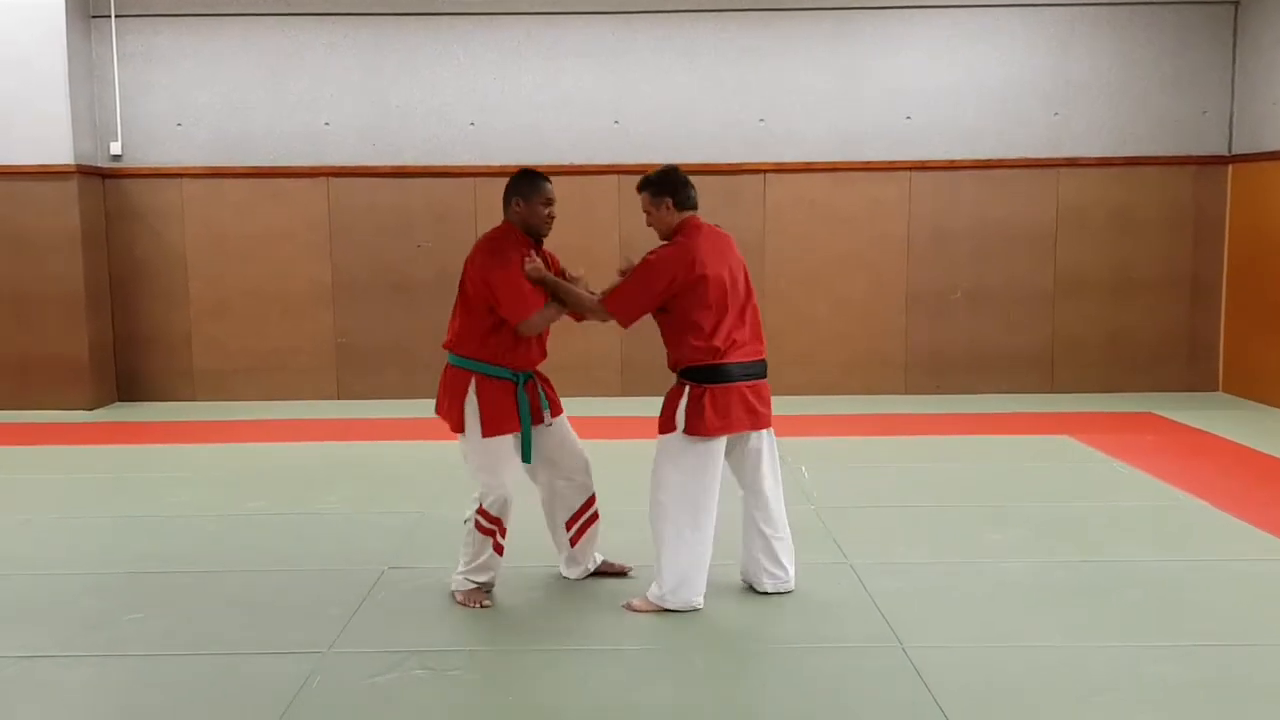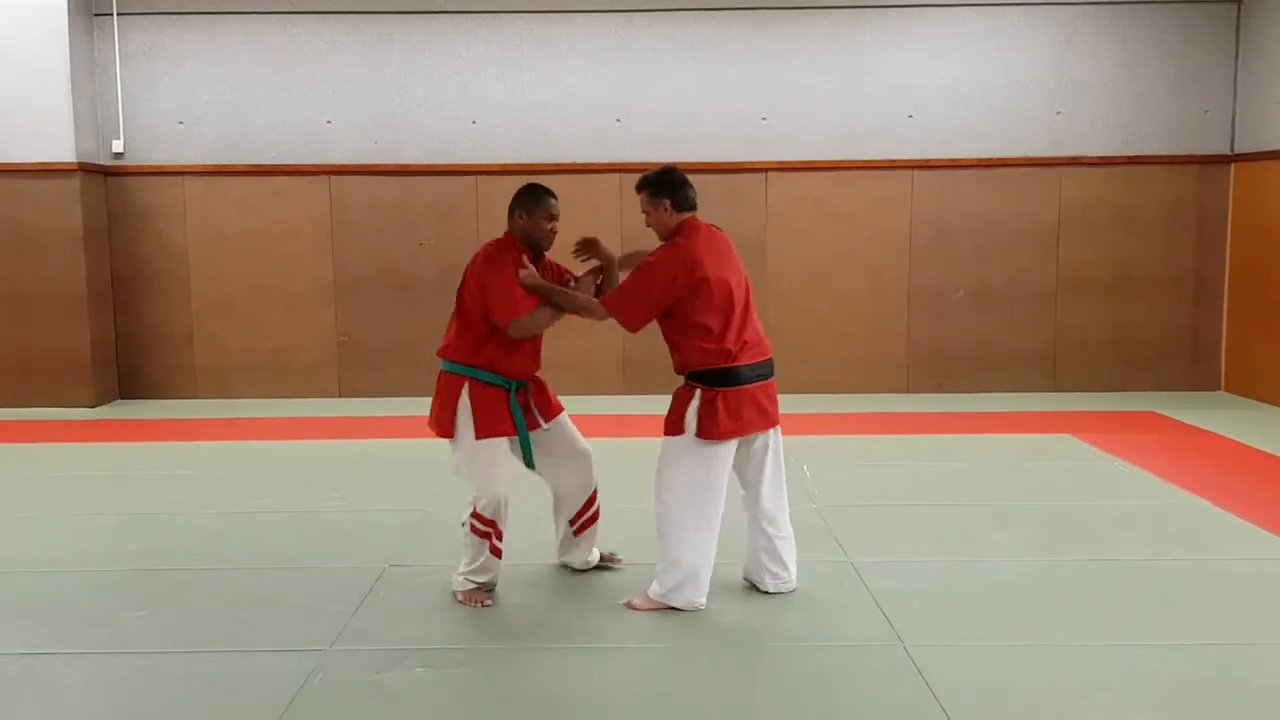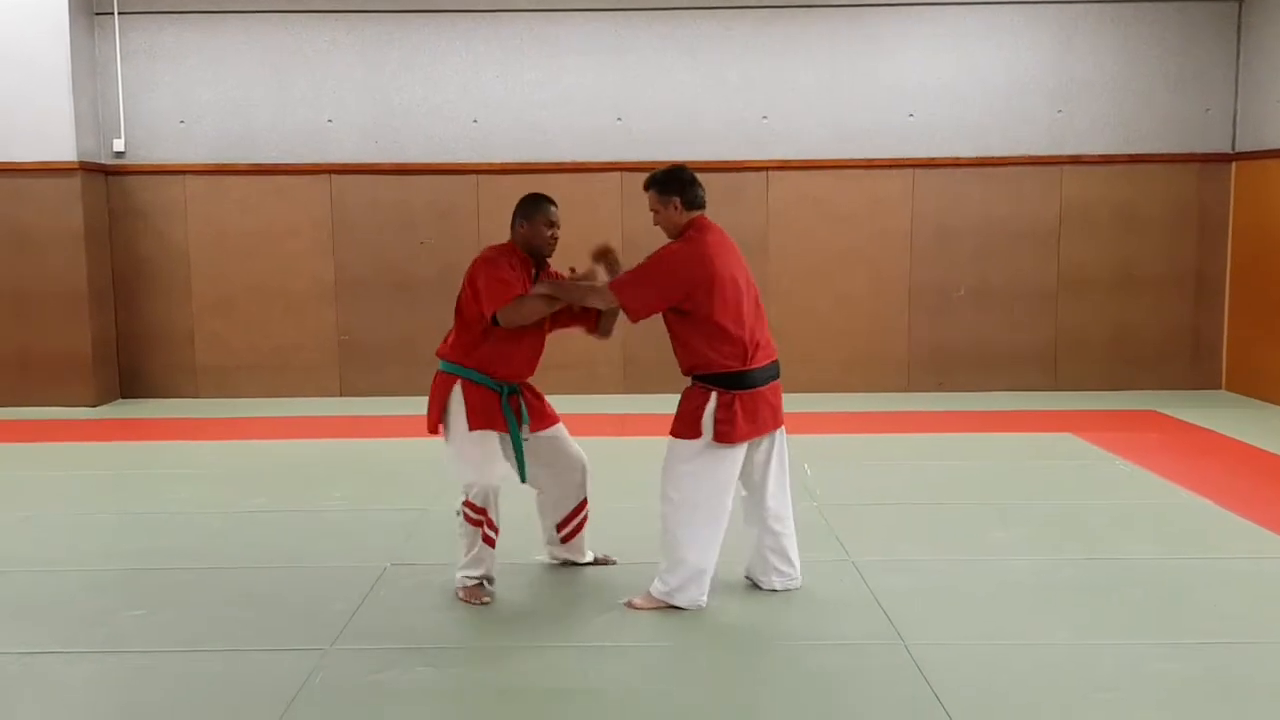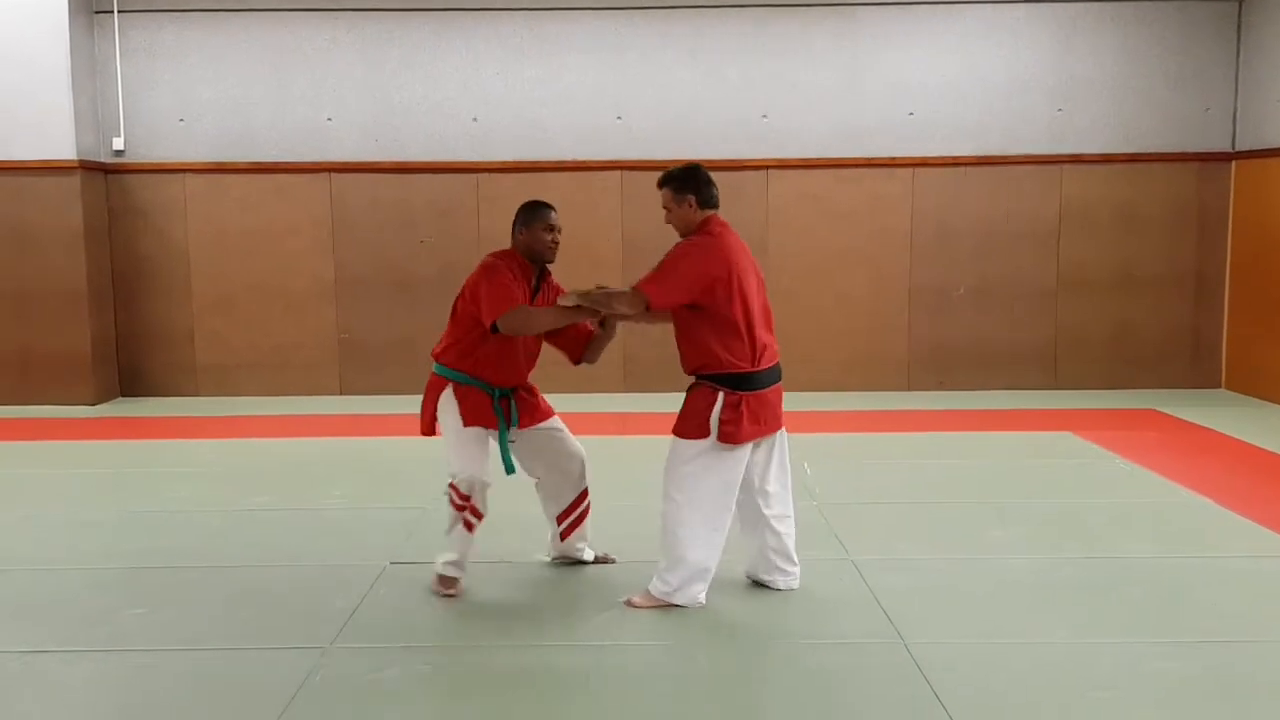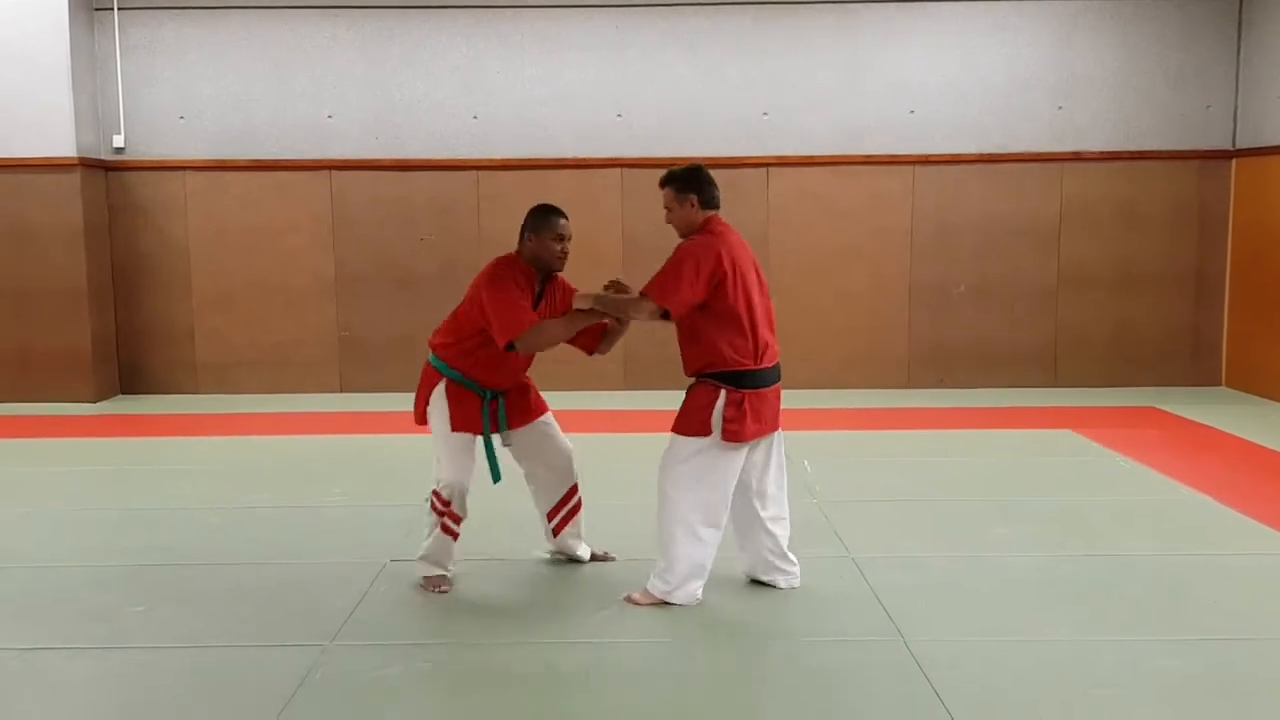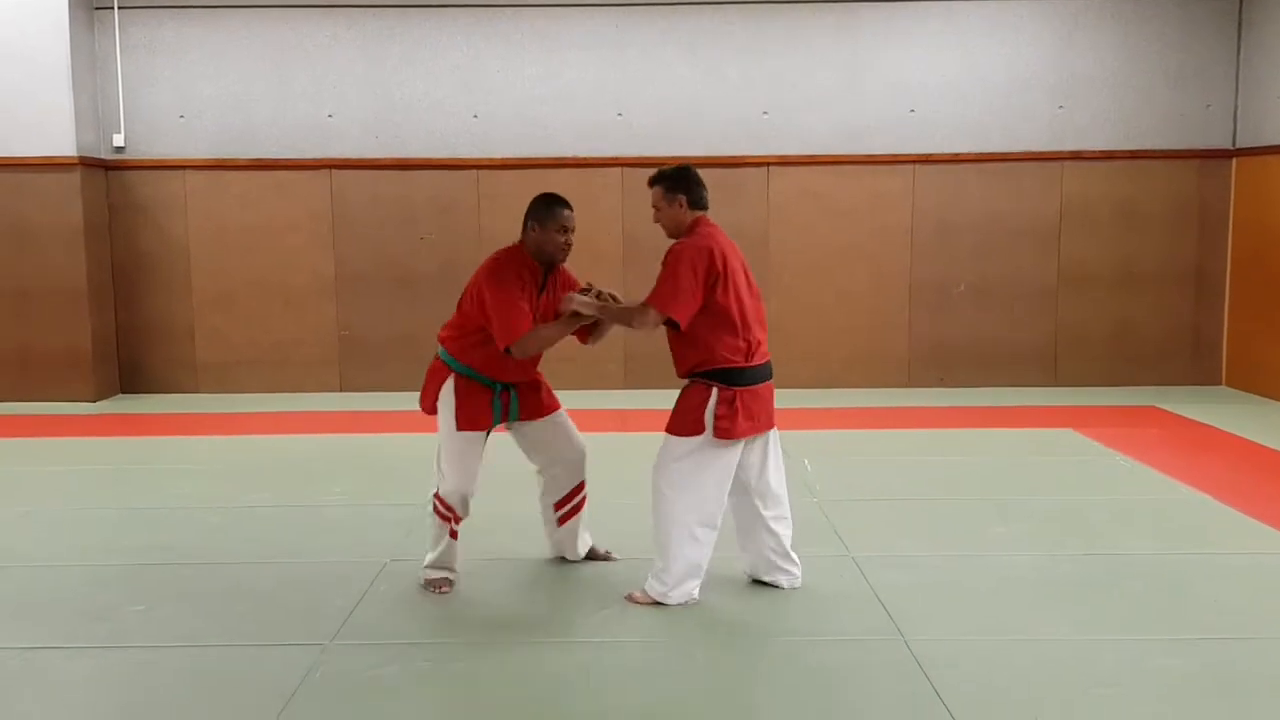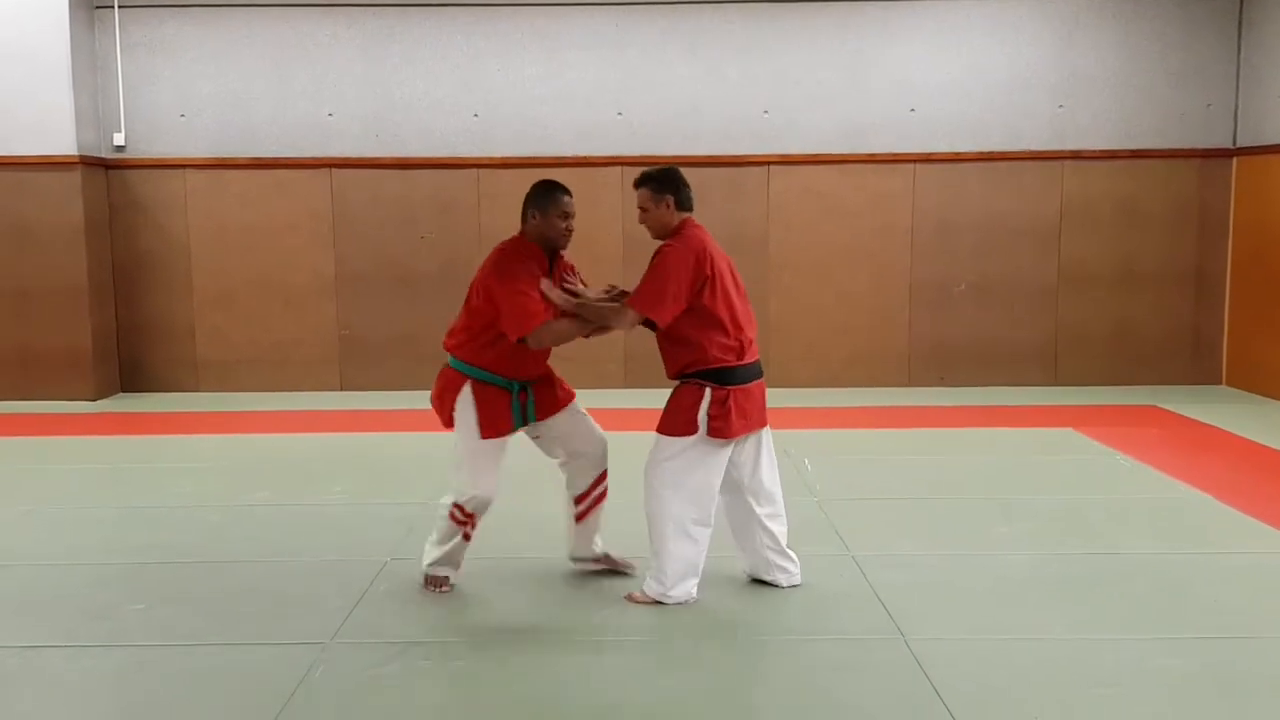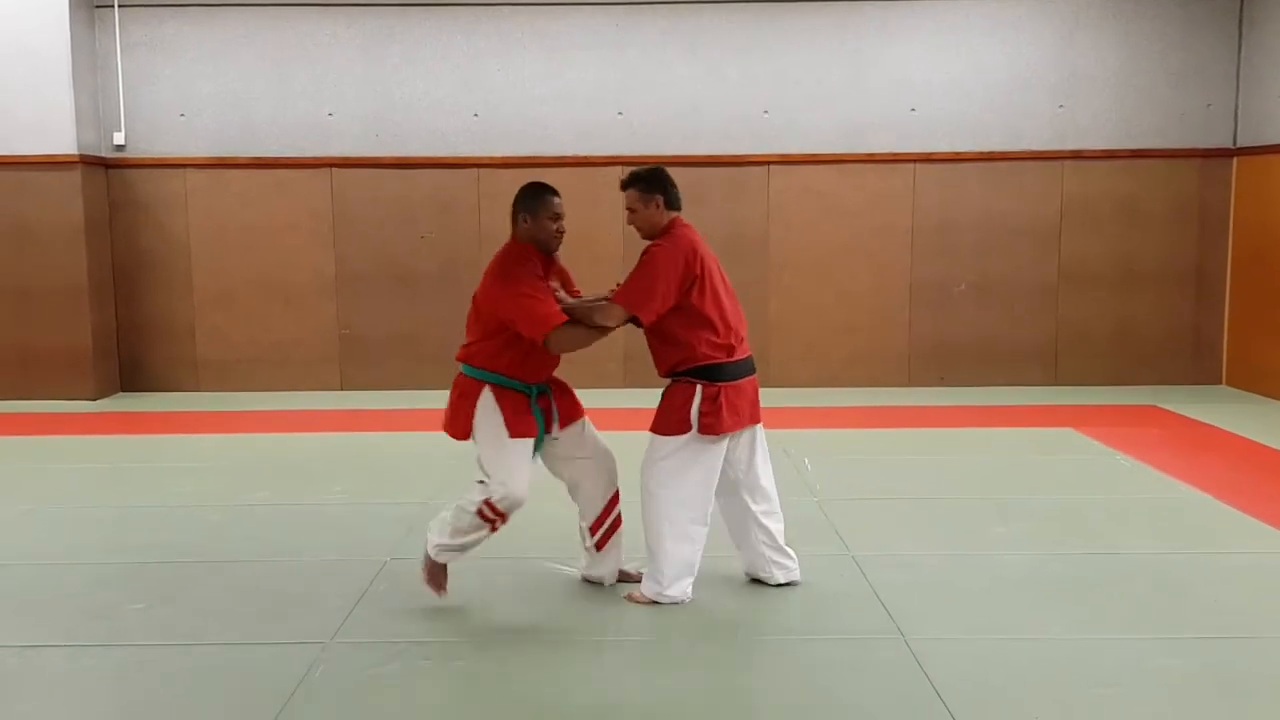
dt=0.1s
person 1, frame 1
left shoulder: (670, 258)
right shoulder: (721, 242)
left elbow: (600, 310)
left wrist: (545, 278)
right wrist: (635, 278)
left hip: (707, 390)
right hip: (750, 382)
left knee: (679, 492)
right knee: (762, 486)
left ankle: (676, 591)
right ankle: (773, 574)
person 1, frame 2
left shoulder: (672, 259)
right shoulder: (714, 239)
left elbow: (603, 312)
left wrist: (541, 285)
right wrist: (611, 260)
left hip: (714, 391)
right hip: (756, 381)
left knee: (683, 490)
right knee: (764, 488)
left ankle: (678, 589)
right ankle: (774, 572)
person 1, frame 3
left shoulder: (683, 254)
right shoulder: (717, 241)
left elbow: (607, 298)
right elbow: (664, 282)
left wrist: (551, 286)
right wrist: (622, 263)
left hip: (725, 393)
right hip: (762, 383)
left knee: (690, 490)
right knee: (767, 486)
left ankle: (680, 589)
right ankle: (778, 571)
person 1, frame 4
left shoulder: (697, 250)
right shoulder: (728, 243)
left elbow: (632, 303)
right elbow: (684, 309)
left wrist: (578, 297)
right wrist: (629, 308)
left hip: (727, 393)
right hip: (760, 384)
left knee: (689, 488)
right knee: (764, 488)
left ankle: (676, 587)
right ankle: (777, 570)
person 1, frame 5
left shoulder: (700, 250)
right shoulder: (730, 243)
left elbow: (647, 309)
right elbow: (679, 308)
left wrist: (591, 300)
right wrist: (626, 301)
left hip: (729, 391)
right hip: (759, 383)
left knee: (684, 483)
right knee: (760, 489)
left ankle: (674, 585)
right ankle: (777, 569)
person 1, frame 6
left shoulder: (692, 250)
right shoulder: (716, 243)
left elbow: (651, 318)
right elbow: (679, 313)
left wrist: (590, 306)
right wrist: (617, 307)
left hip: (721, 391)
right hip: (751, 382)
left knee: (679, 482)
right knee: (759, 486)
left ankle: (673, 585)
right ankle: (779, 568)
person 1, frame 7
left shoulder: (678, 252)
right shoulder: (701, 244)
left elbow: (628, 318)
right elbow: (662, 312)
left wrist: (567, 301)
right wrist: (618, 300)
left hip: (712, 390)
right hip: (742, 382)
left knee: (672, 482)
right knee: (753, 485)
left ankle: (670, 585)
right ankle: (778, 568)
person 1, frame 8
left shoulder: (669, 251)
right shoulder: (685, 243)
left elbow: (611, 316)
right elbow: (653, 308)
left wrist: (560, 301)
right wrist: (621, 298)
left hip: (705, 388)
right hip: (735, 378)
left knee: (666, 479)
right knee: (747, 482)
left ankle: (667, 584)
right ankle: (776, 566)
person 2, frame 1
left shoulder: (539, 255)
right shoulder: (496, 251)
right elbow: (530, 322)
left hip: (523, 384)
right hip: (481, 386)
left knee: (569, 468)
right knee: (496, 489)
left ankle: (581, 562)
right ankle: (472, 580)
person 2, frame 2
left shoulder: (545, 267)
right shoulder: (495, 260)
right elbow: (518, 325)
left wrist: (604, 275)
right wrist: (572, 295)
left hip: (521, 389)
right hip: (473, 391)
left knee: (575, 460)
right knee: (493, 491)
left ankle: (578, 551)
right ankle: (473, 579)
person 2, frame 3
left shoulder: (549, 277)
right shoulder: (494, 262)
left elbow: (602, 328)
right elbow: (511, 314)
left hip: (514, 394)
right hip: (468, 391)
left knee: (568, 467)
right knee: (485, 482)
left ankle: (568, 550)
right ankle: (472, 575)
person 2, frame 4
left shoulder: (550, 286)
right shoulder: (496, 270)
left elbow: (586, 354)
right elbow: (513, 323)
left wrist: (607, 320)
right wrist: (576, 311)
left hip: (514, 394)
right hip: (463, 390)
left knee: (567, 462)
right knee: (471, 473)
left ankle: (572, 547)
right ankle: (450, 566)
person 2, frame 5
left shoulder: (558, 289)
right shoulder: (500, 279)
left elbow: (598, 346)
right elbow: (526, 340)
left wrist: (620, 317)
right wrist: (587, 315)
left hip: (509, 391)
right hip: (456, 388)
left knee: (556, 460)
right knee: (454, 479)
left ankle: (569, 544)
right ankle: (434, 564)
person 2, frame 6
left shoulder: (559, 277)
right shoulder: (502, 272)
left elbow: (589, 334)
right elbow: (522, 345)
left wrist: (601, 313)
right wrist: (581, 316)
left hip: (519, 384)
right hip: (467, 383)
left knee: (567, 455)
right knee: (458, 483)
left ankle: (570, 544)
right ankle: (439, 567)
person 2, frame 7
left shoulder: (559, 266)
right shoulder: (508, 264)
left elbow: (585, 325)
right elbow: (538, 336)
right wrist: (593, 316)
left hip: (533, 384)
right hip: (481, 387)
left knee: (589, 448)
right knee: (478, 488)
left ankle: (588, 548)
right ankle: (440, 563)
person 2, frame 8
left shoulder: (549, 266)
right shoulder: (516, 271)
left elbow: (575, 319)
right elbow: (560, 339)
left hip: (540, 391)
right hip: (493, 392)
left knee: (599, 468)
right knee: (507, 490)
left ankle: (601, 564)
right ankle: (441, 544)
